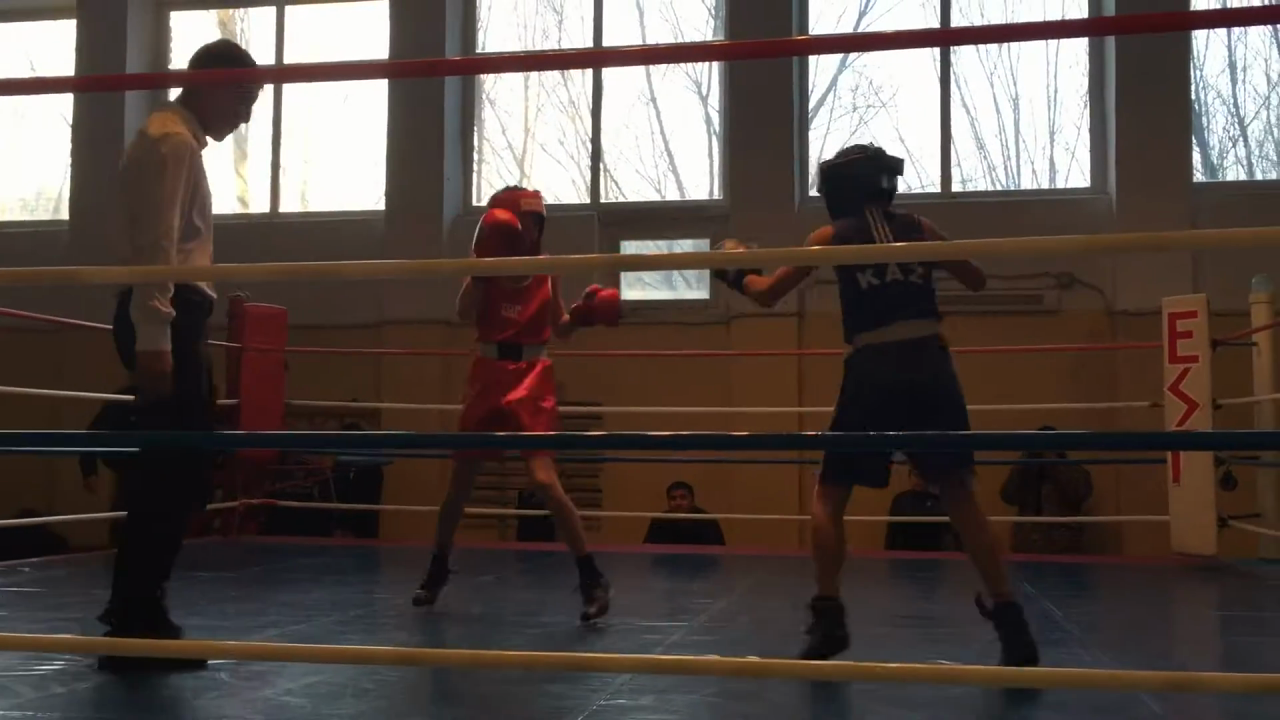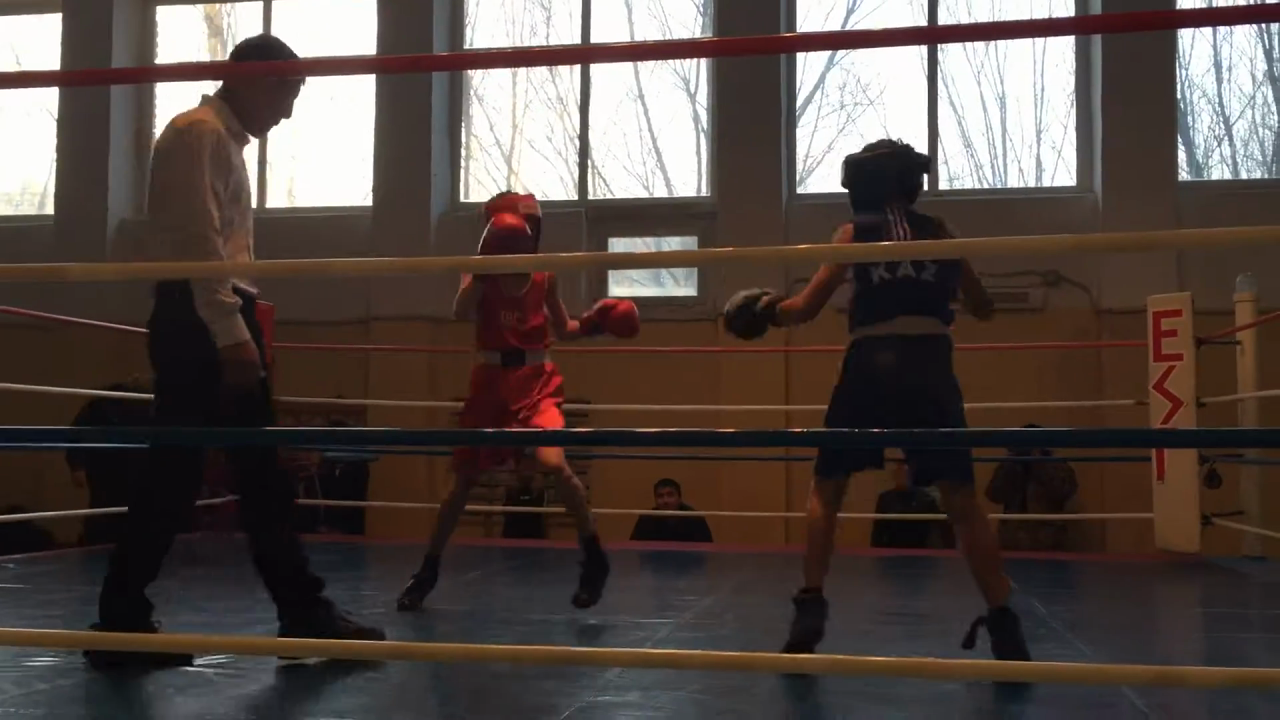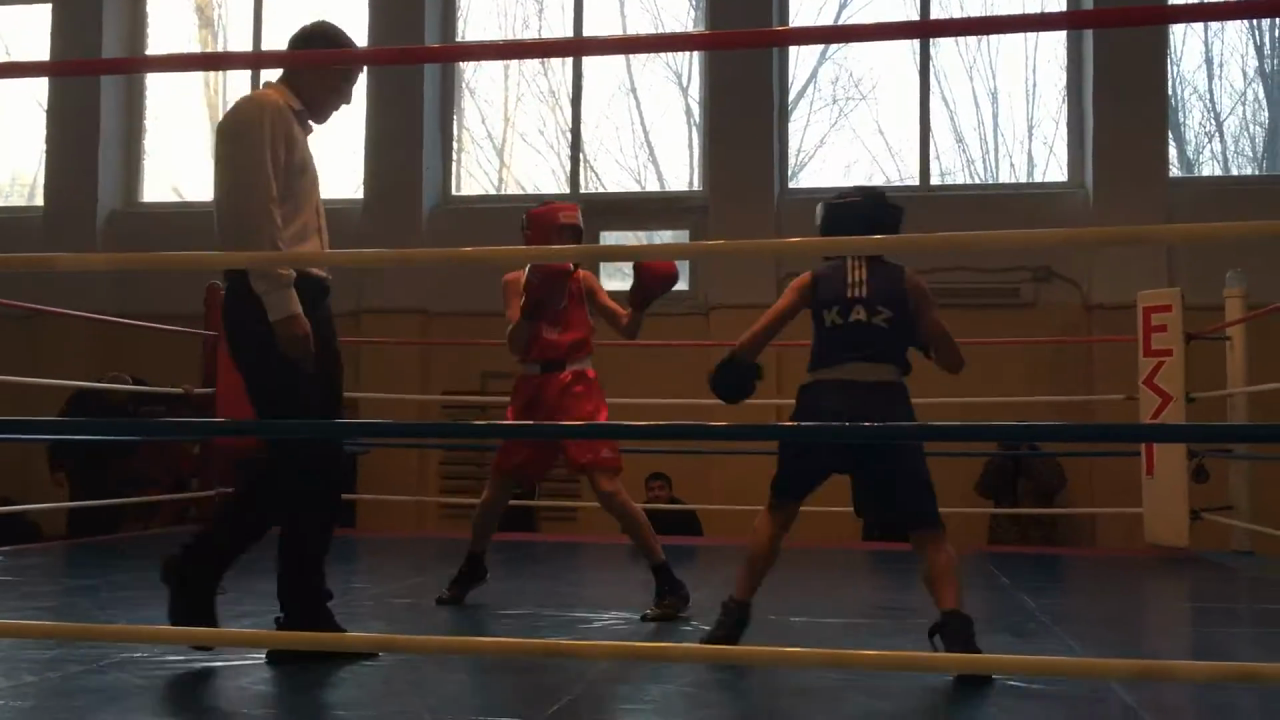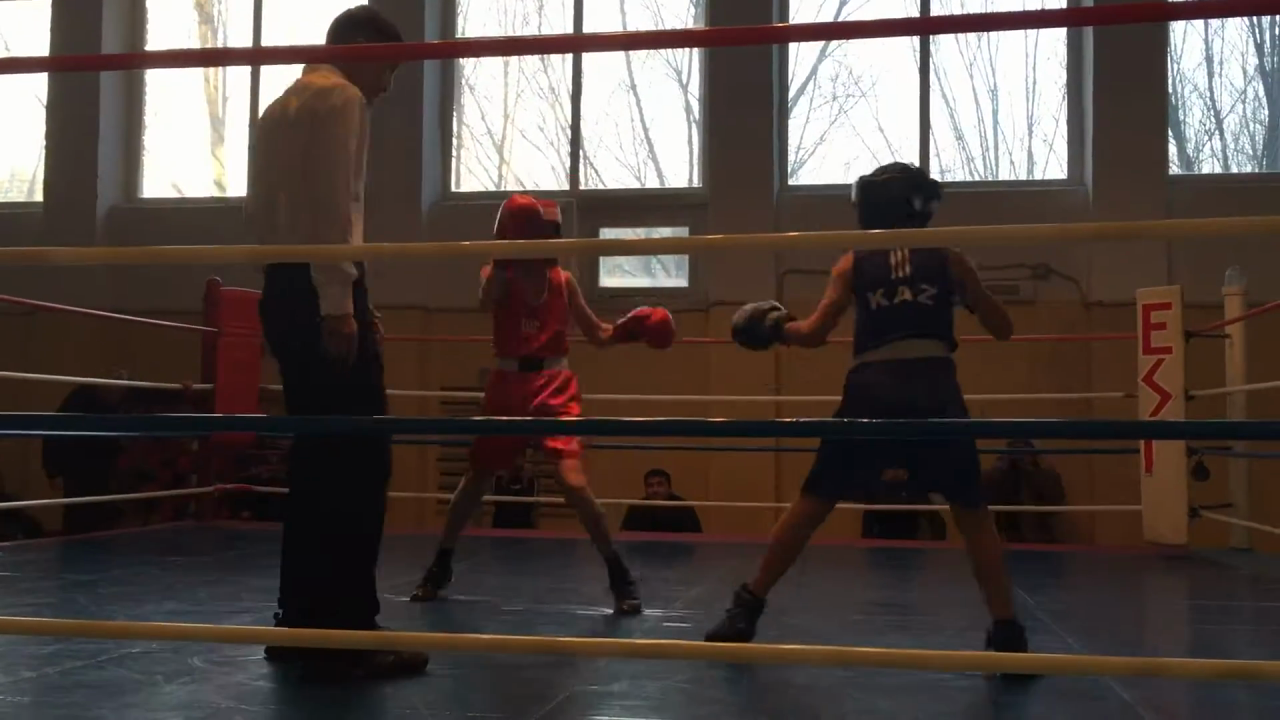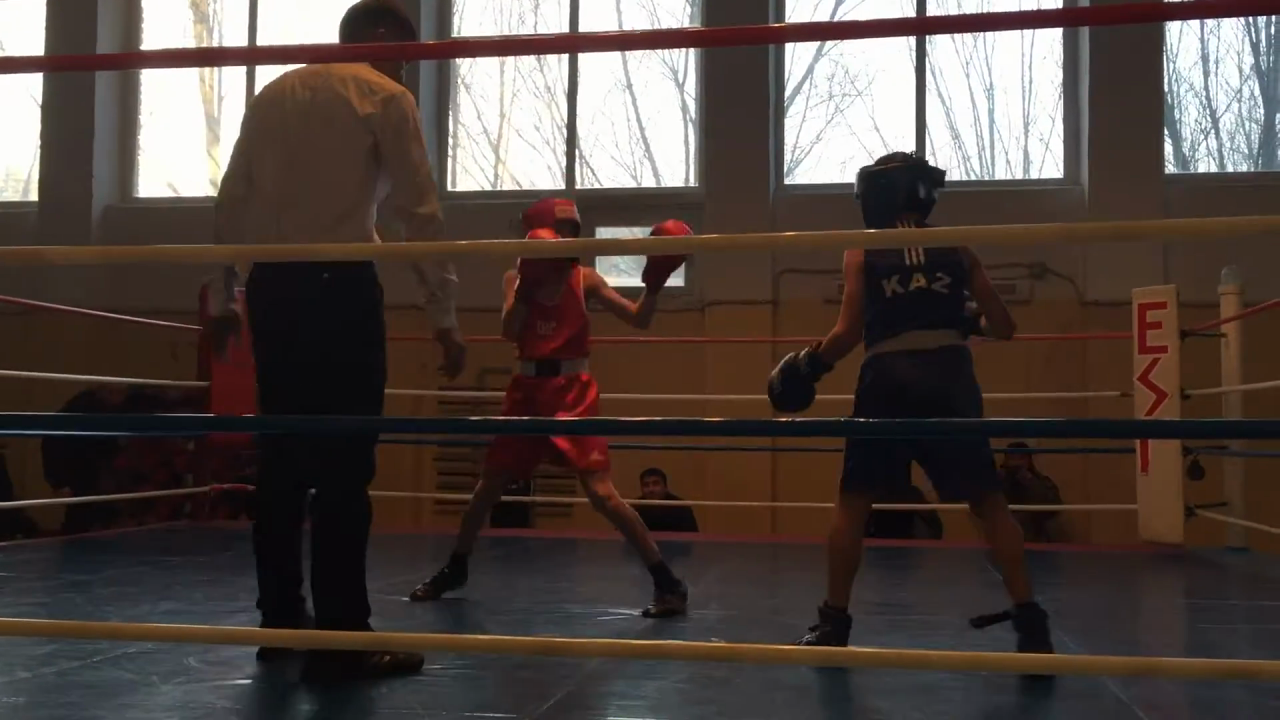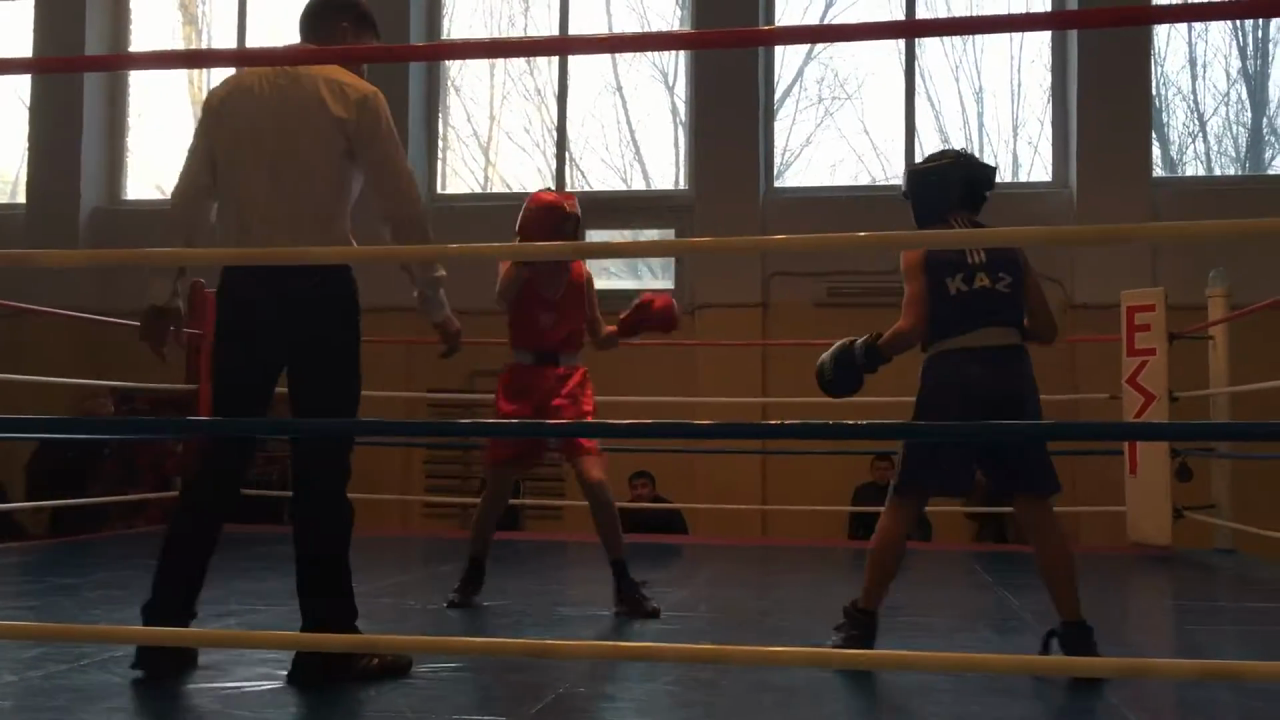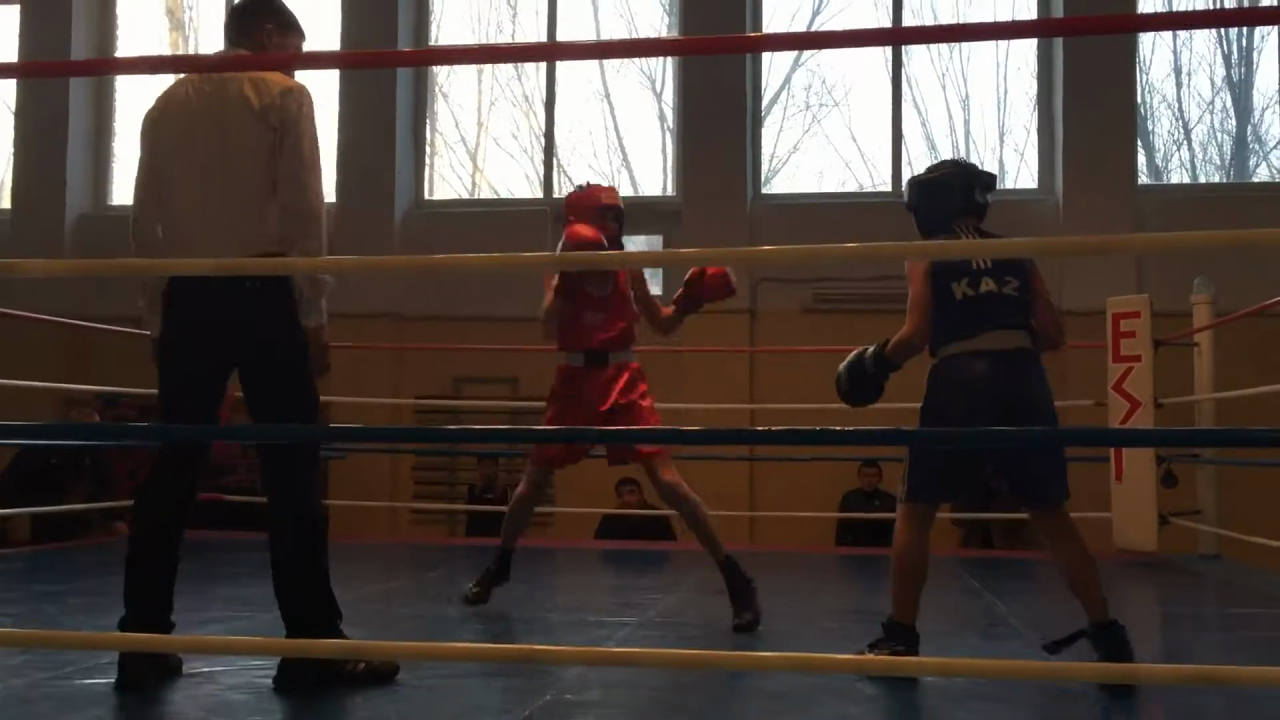
dt=0.3s
person 1, frame 1
left shoulder: (168, 138)
right shoulder: (171, 140)
right elbow: (155, 246)
right wrist: (154, 337)
left hip: (166, 320)
right hip: (165, 323)
left knee: (174, 466)
right knee: (180, 470)
left ankle: (135, 606)
right ankle: (137, 623)
person 1, frame 2
left shoulder: (226, 139)
right shoulder: (197, 134)
right elbow: (196, 242)
right wrist: (227, 332)
left hip: (226, 324)
right hip: (197, 324)
left knee: (263, 471)
right knee: (176, 472)
left ankle: (306, 612)
right ankle: (121, 624)
person 1, frame 3
left shoulder: (292, 125)
right shoulder: (262, 112)
right elbow: (252, 217)
right wrist: (281, 307)
left hip: (302, 307)
right hip: (270, 308)
left knee: (320, 462)
right knee: (297, 459)
left ankle: (305, 615)
right ankle: (196, 571)
person 1, frame 4
left shoulder: (282, 107)
right shoulder: (342, 99)
right elbow: (332, 204)
right wrist: (338, 303)
left hip: (283, 291)
right hip: (319, 296)
left knee: (316, 456)
right knee: (361, 458)
left ankle: (301, 621)
right ankle: (346, 632)
person 1, frame 5
left shoulder: (270, 95)
right shoulder: (384, 97)
left elbow: (230, 204)
right elbow: (418, 213)
left wrist: (222, 298)
right wrist: (444, 316)
left hip: (270, 287)
right hip: (338, 287)
left knee: (282, 455)
right knee: (344, 461)
left ankle: (280, 618)
right ankle: (340, 636)
person 1, frame 6
left shoulder: (228, 94)
right shoulder: (355, 97)
left elbow: (188, 202)
right elbow: (402, 208)
left wrist: (167, 294)
right wrist: (437, 304)
left hip: (244, 287)
right hip: (318, 289)
left knee: (222, 456)
right knee: (321, 464)
left ankle: (166, 627)
right ankle: (328, 640)
person 1, frame 7
left shoulder: (166, 105)
right shoulder: (282, 94)
left elbow: (145, 225)
right elbow: (302, 207)
left wrist: (155, 317)
right wrist: (314, 312)
left hip: (189, 298)
right hip: (261, 292)
left knee: (173, 465)
right knee: (291, 468)
left ankle: (144, 642)
right ankle: (313, 645)
person 2, frame 1
left shoulder: (832, 236)
right shoulder: (919, 227)
left elbow: (766, 291)
right elbow: (977, 280)
left wrist: (736, 271)
left hip: (873, 371)
right hip: (930, 366)
left knee: (829, 496)
right knee: (959, 497)
left ankle: (828, 617)
right ankle: (1009, 619)
person 2, frame 2
left shoulder: (854, 234)
right shoulder: (942, 233)
left elbow: (807, 308)
right elbow: (982, 308)
left wrist: (762, 311)
left hip: (870, 367)
right hip: (930, 368)
left knee: (826, 490)
right knee: (962, 502)
left ankle: (811, 608)
right ankle: (1002, 625)
person 2, frame 3
left shoulder: (813, 279)
right shoulder: (907, 281)
left elbow: (755, 339)
right elbow: (953, 363)
left wrist: (733, 367)
right wrist: (919, 337)
left hip: (822, 405)
right hip: (886, 407)
left knee: (778, 512)
right knee: (928, 534)
left ankle: (734, 616)
right ankle: (954, 627)
person 2, frame 4
left shoulder: (853, 263)
right shoulder: (946, 257)
left elbow: (815, 333)
right elbow: (1001, 328)
left wrist: (770, 326)
right wrist: (965, 299)
left hip: (871, 389)
right hip: (934, 388)
left knee: (811, 504)
right knee: (972, 515)
left ankle: (745, 610)
right ankle: (1007, 633)
person 2, frame 5
left shoulder: (862, 253)
right shoulder: (957, 249)
left elbow: (849, 331)
right elbow: (1004, 328)
left wrist: (808, 364)
right wrist: (973, 318)
left hip: (887, 379)
right hip: (949, 376)
left knee: (853, 503)
right knee: (988, 502)
left ankle: (832, 624)
right ankle: (1029, 620)
person 2, frame 6
left shoulder: (921, 248)
right shoulder: (1009, 248)
left elbow: (912, 328)
right elbow: (1046, 329)
left wrist: (866, 354)
left hip: (952, 377)
right hip: (1011, 377)
left knee: (906, 504)
right knee: (1035, 509)
left ankle: (861, 622)
right ankle: (1076, 636)
person 2, frame 7
left shoulder: (926, 256)
right shoulder: (1016, 254)
left elbow: (917, 334)
right elbow: (1053, 335)
left wrist: (877, 362)
left hip: (960, 383)
right hip: (1023, 380)
left knee: (916, 511)
right knee: (1052, 516)
left ankle: (899, 638)
right ankle: (1108, 636)
person 3, frame 1
left shoulder: (546, 270)
right shoulder: (485, 264)
left elbow: (560, 329)
right elbow: (465, 314)
left wrist: (583, 313)
right wrist: (482, 265)
left hip: (531, 378)
right hip: (488, 375)
left knee: (543, 479)
right knee: (461, 478)
left ankle: (590, 575)
right ankle: (438, 568)
person 3, frame 2
left shoulder: (545, 275)
right shoulder: (479, 269)
left elbow: (564, 331)
right elbow: (463, 312)
left wrist: (593, 322)
left hip: (537, 381)
right hip: (492, 381)
left knee: (552, 463)
right knee: (464, 483)
left ankle: (593, 554)
right ankle: (426, 573)
person 3, frame 3
left shoulder: (583, 281)
right shoulder: (516, 281)
left elbow: (626, 330)
right elbow: (514, 345)
left wrist: (641, 301)
right wrist: (532, 303)
left hip: (578, 391)
right hip: (532, 392)
left knee: (609, 490)
right knee: (495, 493)
left ankle: (669, 584)
right ankle: (472, 569)
person 3, frame 4
left shoulder: (564, 280)
right shoulder: (498, 270)
left elbow: (597, 334)
right elbow: (487, 303)
left wrist: (629, 327)
right wrist: (504, 254)
left hip: (555, 388)
right hip: (507, 387)
left knee: (573, 485)
right knee: (475, 481)
left ankle: (619, 576)
right ankle: (440, 567)
person 3, frame 5
left shoulder: (585, 279)
right shoulder: (517, 278)
left elbow: (639, 319)
right elbow: (510, 331)
left wrist: (655, 280)
right wrist: (529, 282)
left hip: (573, 393)
right hip: (527, 390)
left knee: (602, 494)
right knee: (490, 486)
left ankle: (666, 582)
right ankle: (455, 569)
person 3, frame 6
left shoulder: (580, 275)
right shoulder: (517, 266)
left elbow: (598, 335)
right elbow: (504, 298)
left wrist: (633, 323)
right wrist: (525, 248)
left hip: (568, 383)
right hip: (521, 383)
left knee: (593, 479)
right knee: (498, 486)
left ankle: (624, 581)
right ankle: (472, 576)
person 3, frame 7
left shoulder: (628, 270)
right shoulder: (562, 274)
left elbow: (661, 322)
right elbow: (550, 330)
left wrist: (689, 298)
right wrist: (566, 278)
left hip: (623, 383)
right hip: (574, 385)
left knee: (668, 481)
right knee: (532, 482)
left ankle: (737, 581)
right ankle: (499, 567)
